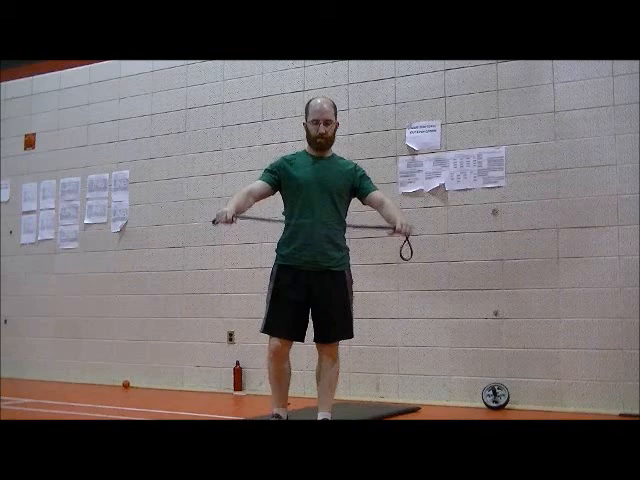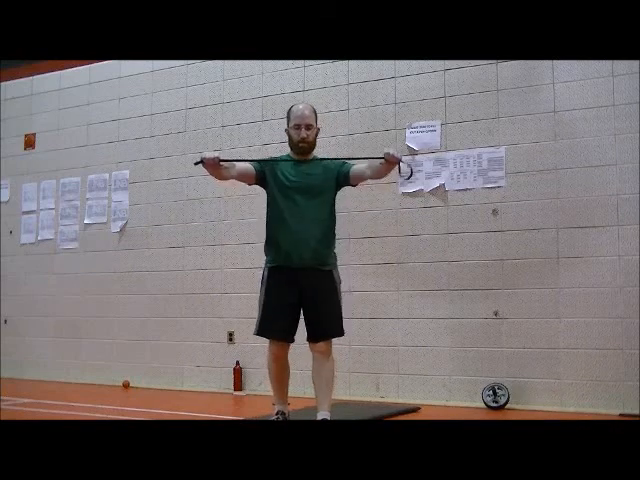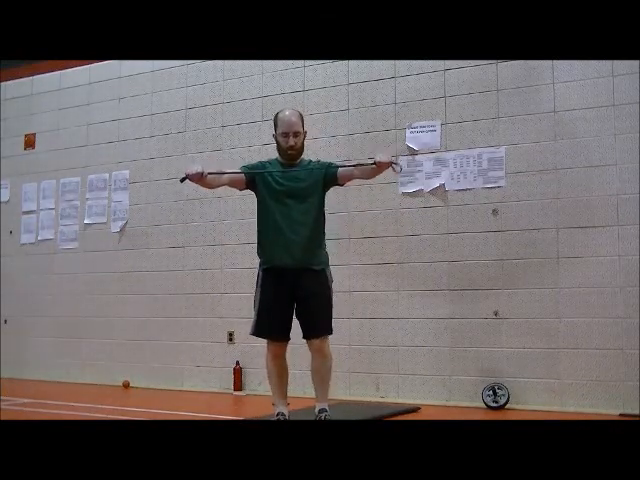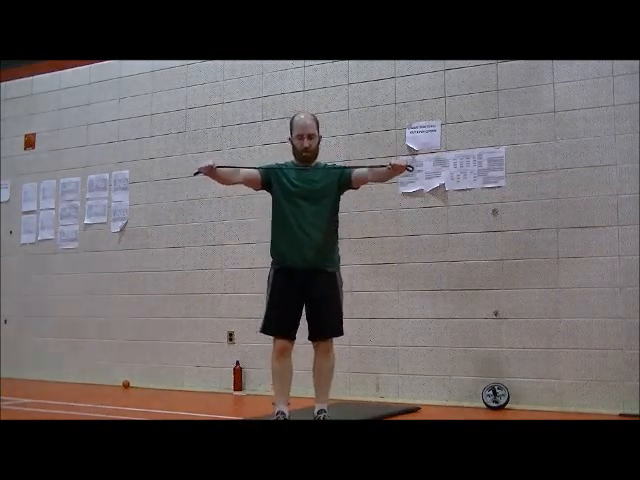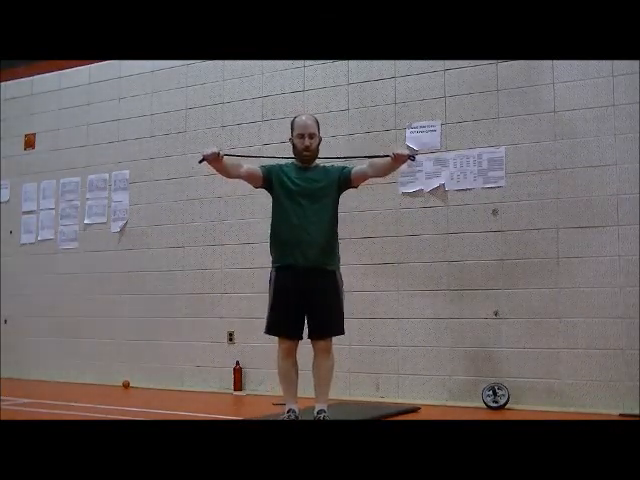
dt=0.4s
person 1, frame 1
left shoulder: (349, 170)
right shoulder: (286, 165)
left elbow: (379, 200)
right elbow: (253, 191)
left wrist: (397, 219)
right wrist: (232, 207)
left hip: (333, 270)
right hip: (290, 268)
left knee: (329, 349)
right knee: (278, 346)
left ankle: (324, 416)
right ankle: (279, 413)
person 1, frame 2
left shoulder: (332, 168)
right shoulder: (271, 167)
left elbow: (365, 171)
right elbow: (235, 170)
left wrist: (387, 163)
right wrist: (214, 165)
left hip: (321, 269)
right hip: (280, 269)
left knee: (322, 347)
right knee: (276, 348)
left ankle: (324, 415)
right ankle: (281, 409)
person 1, frame 3
left shoulder: (320, 170)
right shoulder: (261, 171)
left elbow: (352, 171)
right elbow: (226, 177)
left wrist: (377, 166)
right wrist: (202, 177)
left hip: (313, 269)
right hip: (273, 270)
left knee: (319, 344)
right knee: (275, 346)
left ankle: (322, 408)
right ankle: (281, 411)
person 1, frame 4
left shoulder: (334, 174)
right shoulder: (276, 173)
left elbow: (367, 175)
right elbow: (241, 176)
left wrist: (391, 170)
right wrist: (214, 173)
left hip: (324, 271)
right hip: (285, 270)
left knee: (324, 345)
right knee: (281, 345)
left ankle: (321, 409)
right ankle: (281, 410)
person 1, frame 5
left shoulder: (334, 175)
right shoulder: (276, 173)
left elbow: (367, 170)
right elbow: (242, 171)
left wrist: (395, 161)
right wrist: (217, 162)
left hip: (324, 270)
right hip: (286, 270)
left knee: (323, 345)
right knee: (286, 345)
left ankle: (321, 409)
right ankle: (291, 408)
